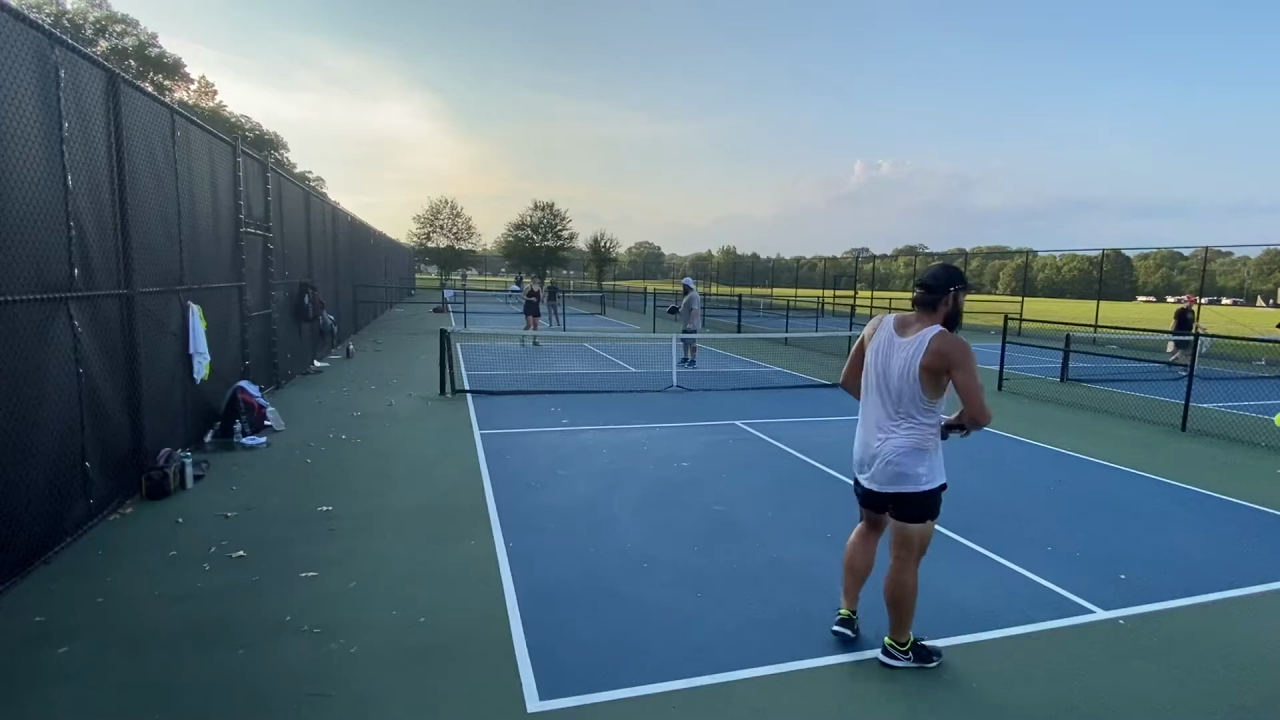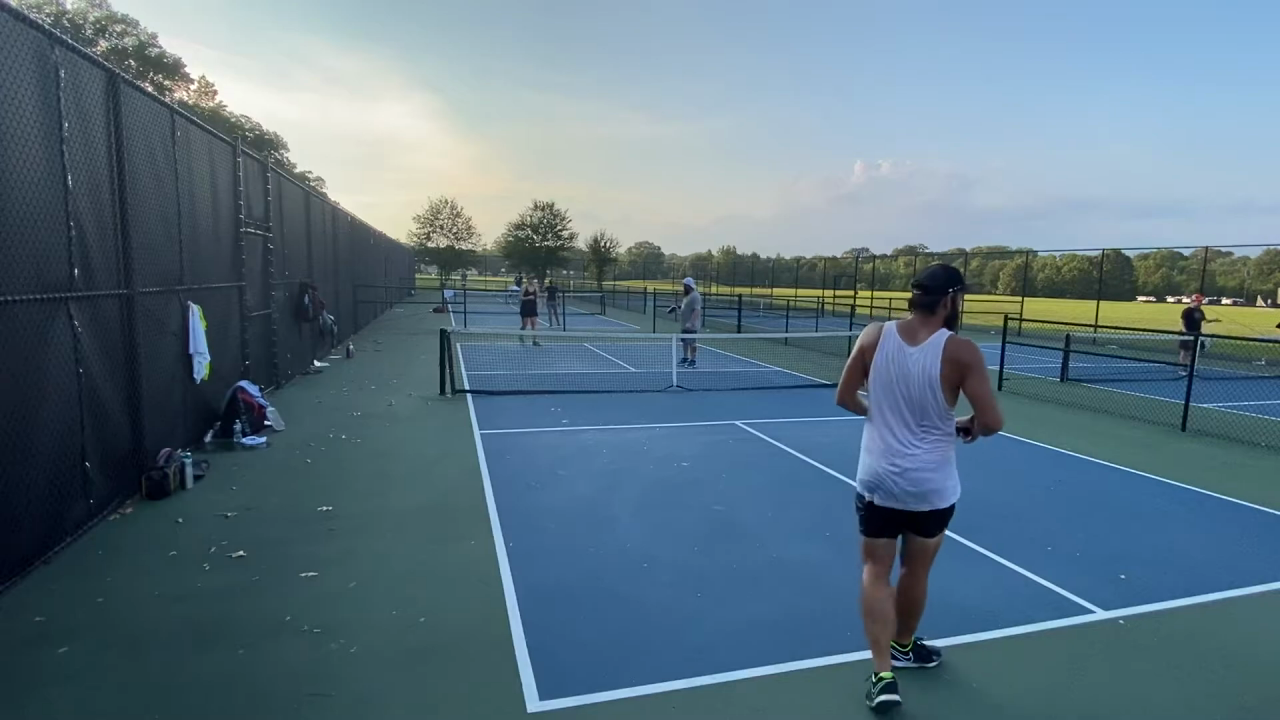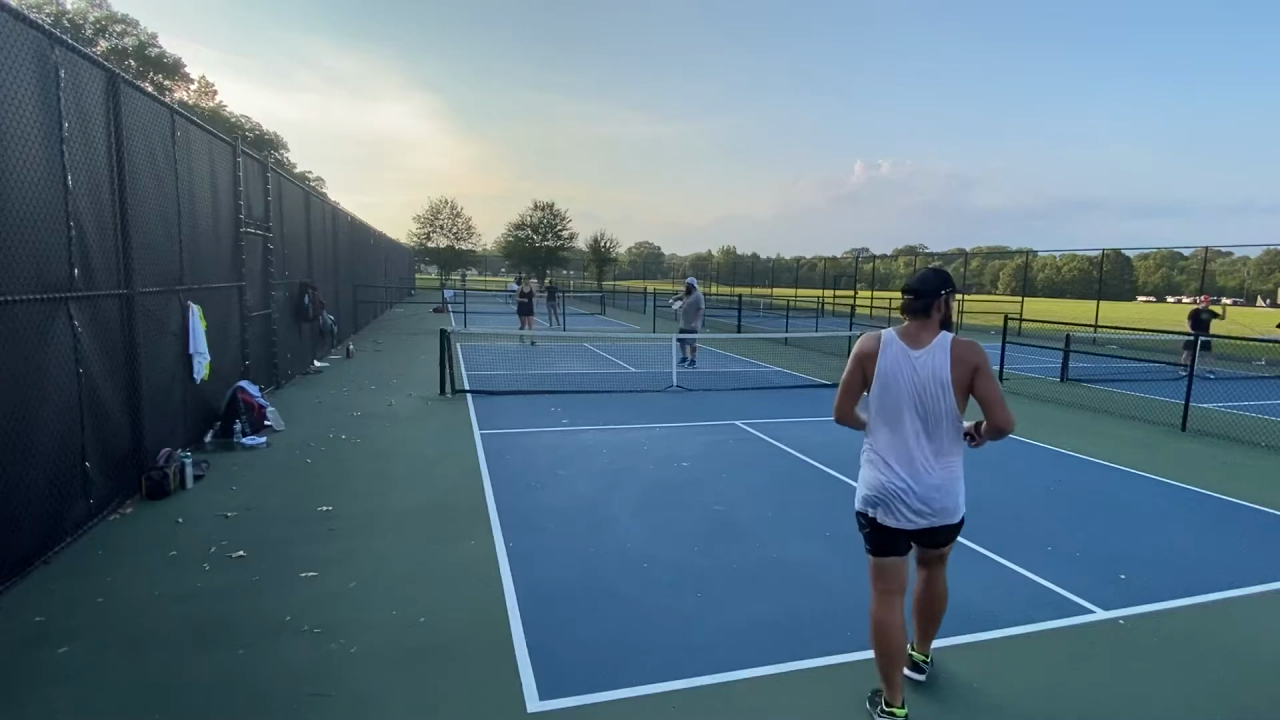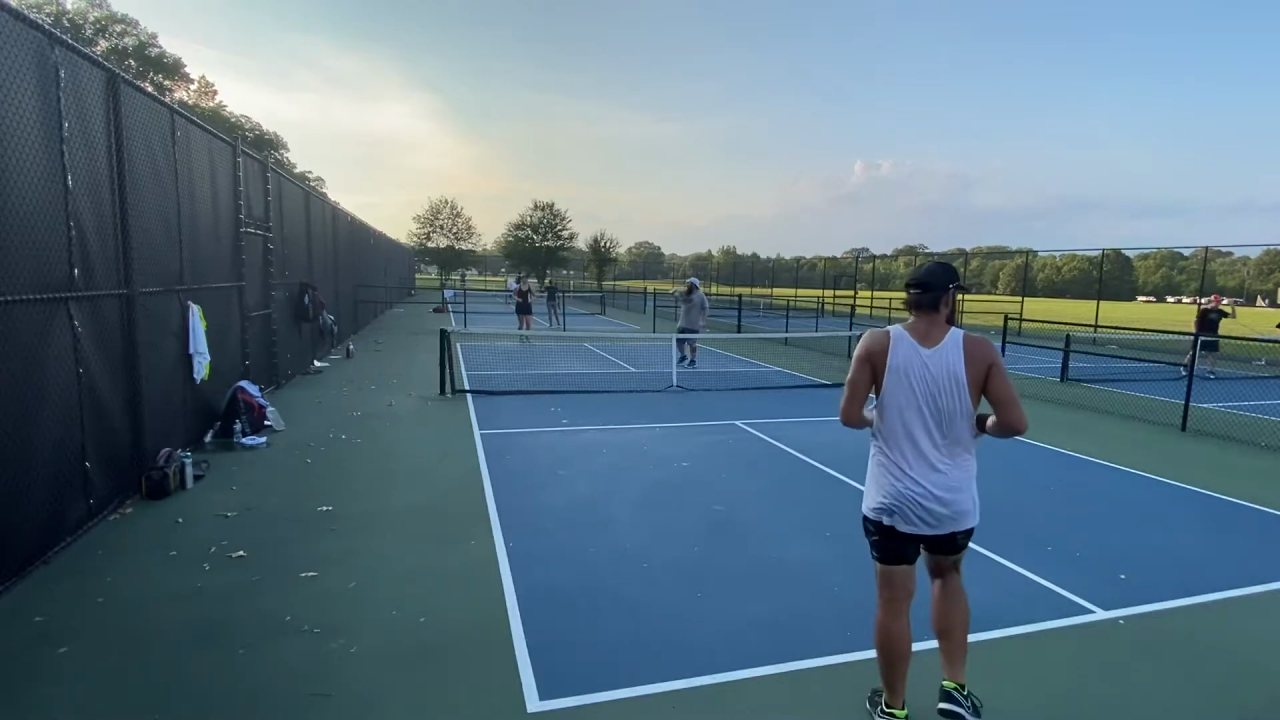
dt=0.2s
person 1, frame 1
left shoulder: (877, 326)
right shoulder: (950, 347)
left elbow: (848, 382)
right elbow: (979, 415)
right wrist: (959, 420)
left hip: (868, 454)
right hip: (914, 465)
left knee: (869, 526)
right knee: (906, 556)
left ankle: (847, 612)
right ankle: (898, 644)
person 1, frame 2
left shoulder: (874, 336)
right shoulder: (961, 351)
left elbow: (844, 397)
right elbow: (991, 421)
right wrist: (968, 424)
left hip: (876, 474)
right hip: (931, 481)
left knee: (875, 568)
right knee: (916, 569)
left ankle: (882, 675)
right ankle: (903, 647)
person 1, frame 3
left shoulder: (870, 346)
right shoulder: (967, 354)
left elbow: (842, 414)
right elbow: (1003, 423)
right wrist: (978, 432)
left hip: (881, 493)
right hip: (940, 497)
left knee: (886, 594)
right knee: (933, 570)
right ankle: (920, 655)
person 1, frame 4
left shoulder: (876, 345)
right shoulder: (979, 350)
left elbow: (849, 416)
right elbow: (1015, 423)
left hip: (891, 499)
right hip: (955, 500)
left knee: (893, 601)
right knee: (948, 578)
